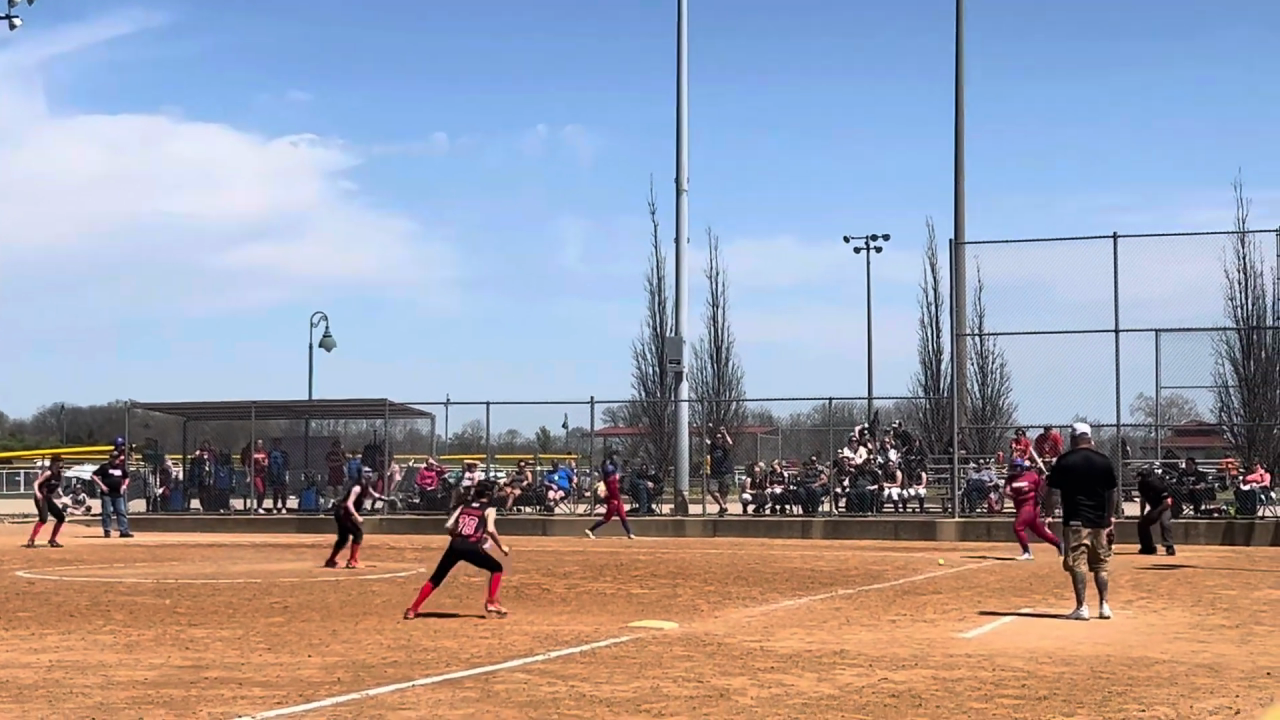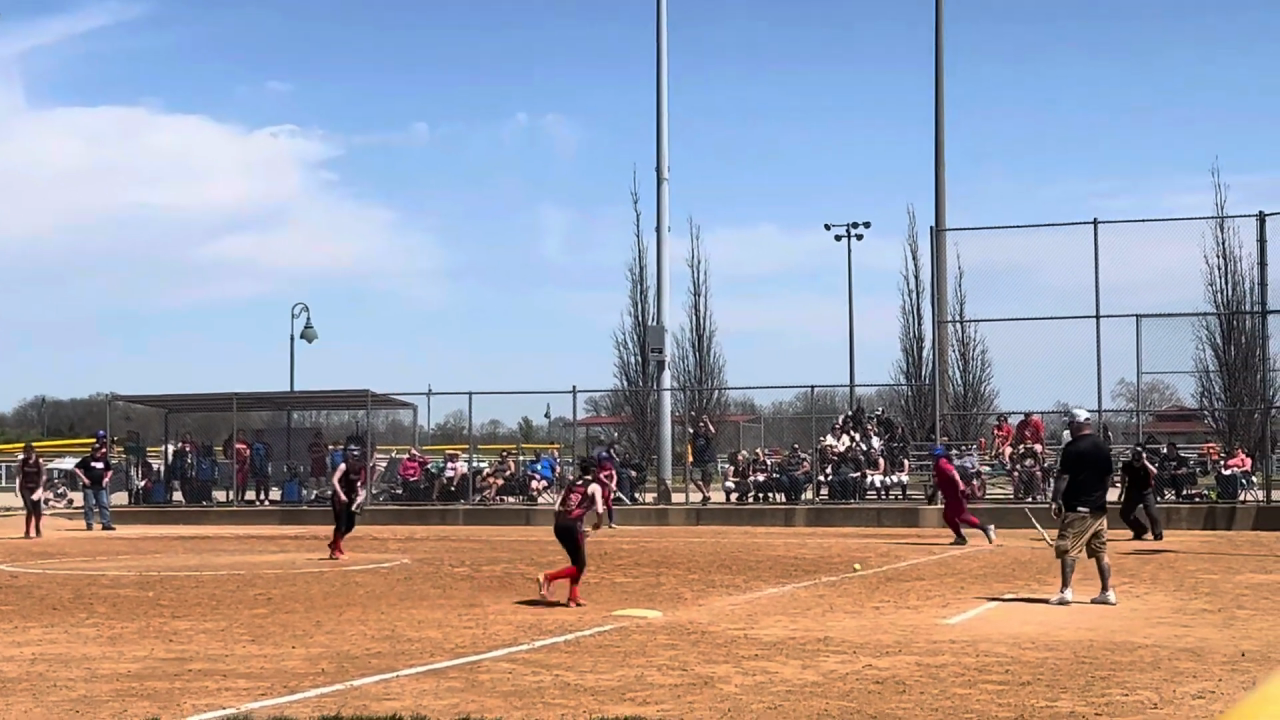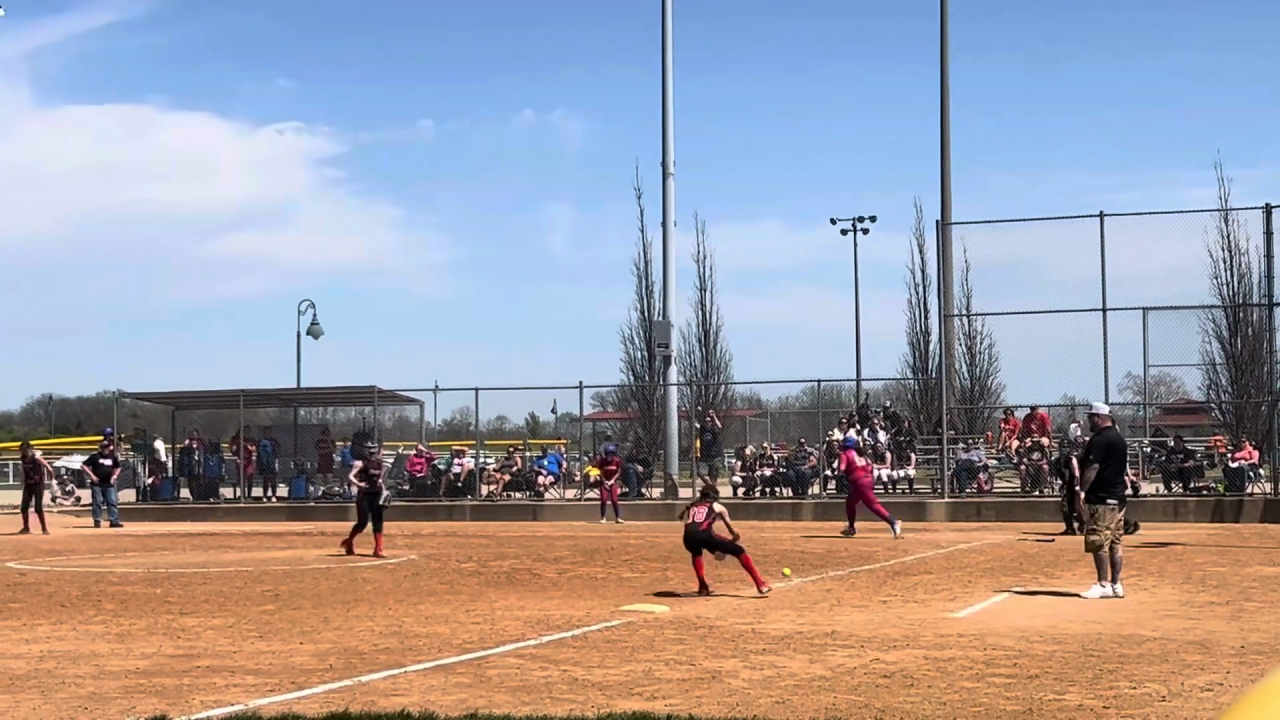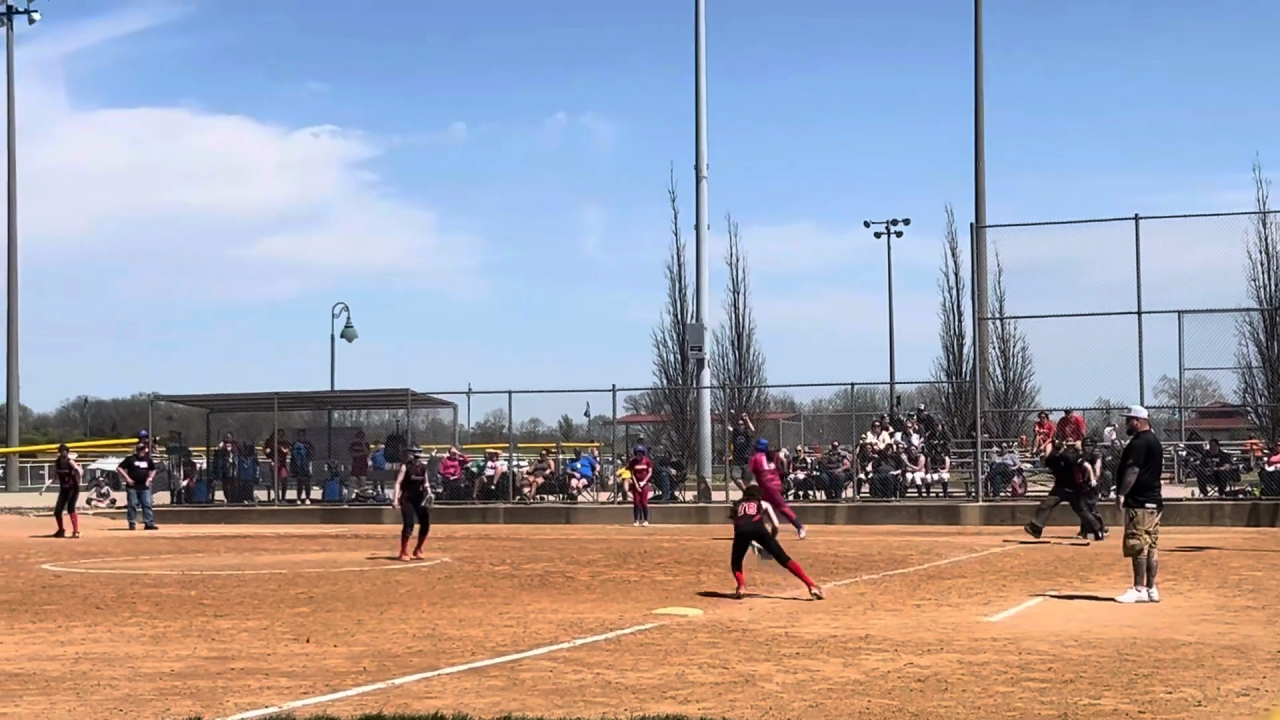
dt=0.5s
person 1, frame 1
left shoulder: (1065, 461)
right shoulder: (1104, 460)
left elbow: (1054, 491)
right elbow: (1112, 492)
right wrist: (1110, 515)
left hip: (1075, 521)
right hip: (1099, 521)
left knee: (1077, 565)
right knee: (1101, 565)
left ankle: (1081, 608)
right ankle: (1104, 606)
person 1, frame 2
left shoulder: (1073, 447)
right shoulder: (1104, 446)
left elbow: (1063, 477)
right elbow: (1108, 477)
left wrist: (1055, 500)
left hip: (1078, 507)
right hip: (1099, 507)
left knee: (1068, 549)
right knee: (1100, 550)
left ankle: (1066, 591)
right ankle: (1107, 592)
person 1, frame 3
left shoulder: (1100, 438)
right shoulder: (1119, 438)
left elbow: (1093, 467)
left wrist: (1082, 490)
left hip: (1101, 498)
right hip: (1117, 497)
left knee: (1098, 542)
right knee: (1115, 543)
left ankle: (1104, 585)
right ankle: (1116, 584)
person 1, frame 4
left shoulder: (1139, 441)
right shoulder: (1154, 441)
left elbow: (1133, 470)
left wrist: (1121, 493)
left hip: (1139, 502)
right hip: (1153, 501)
left knee: (1137, 546)
right knee: (1150, 547)
left ankle: (1139, 589)
right ankle: (1151, 589)
